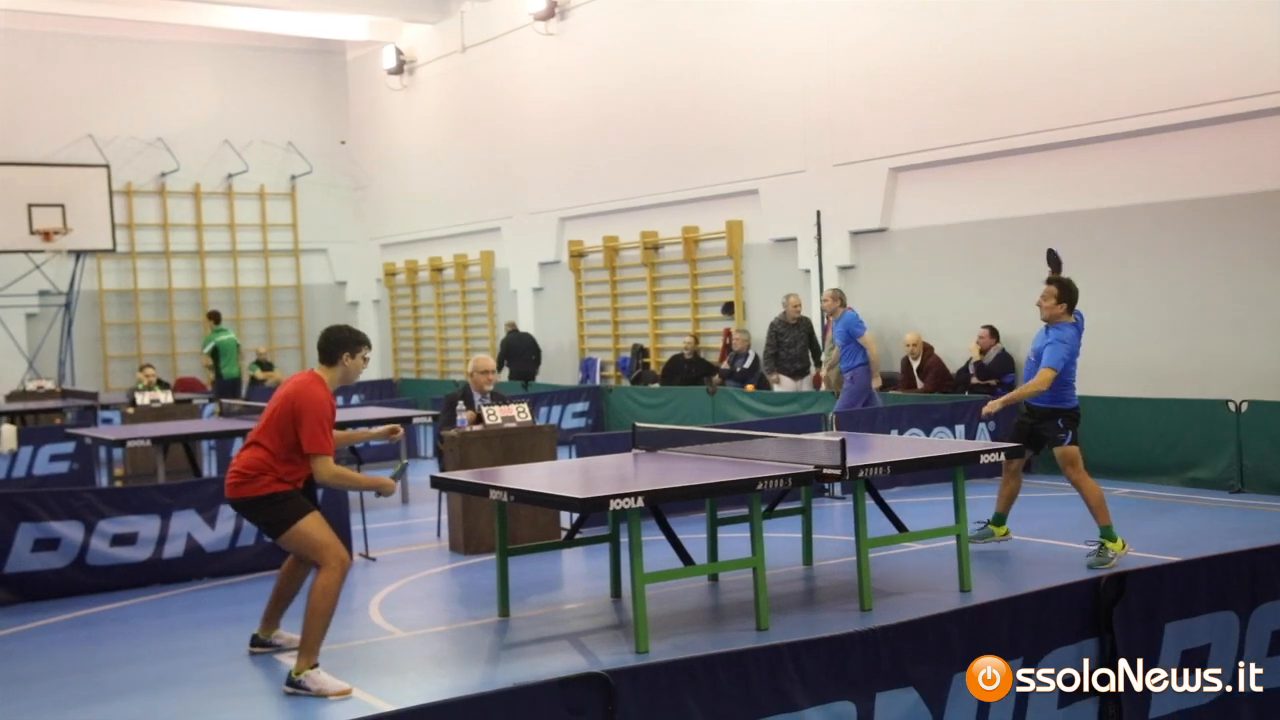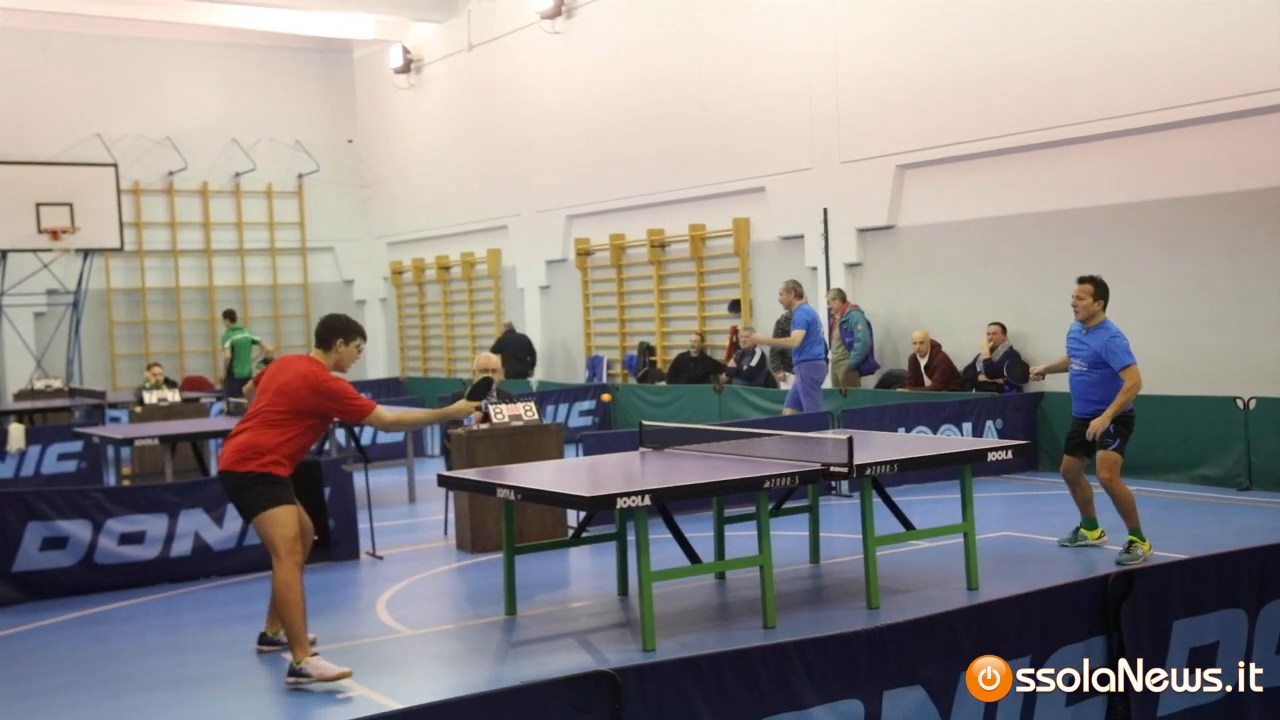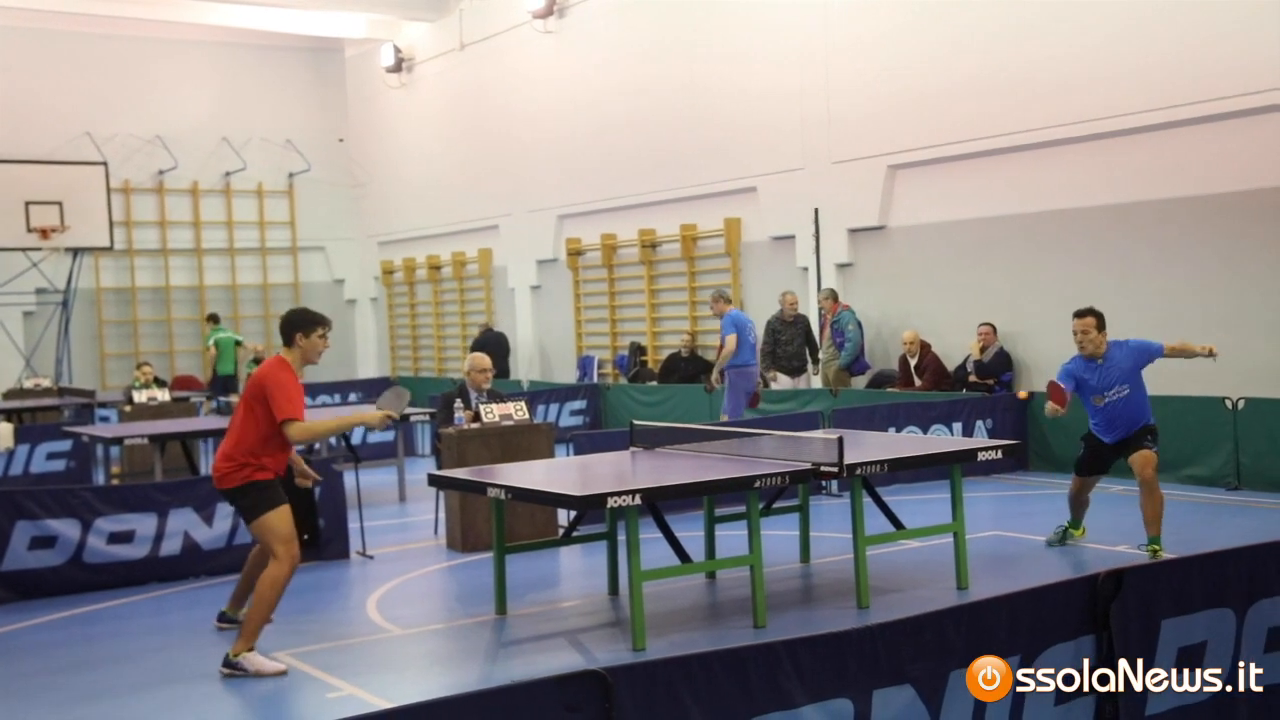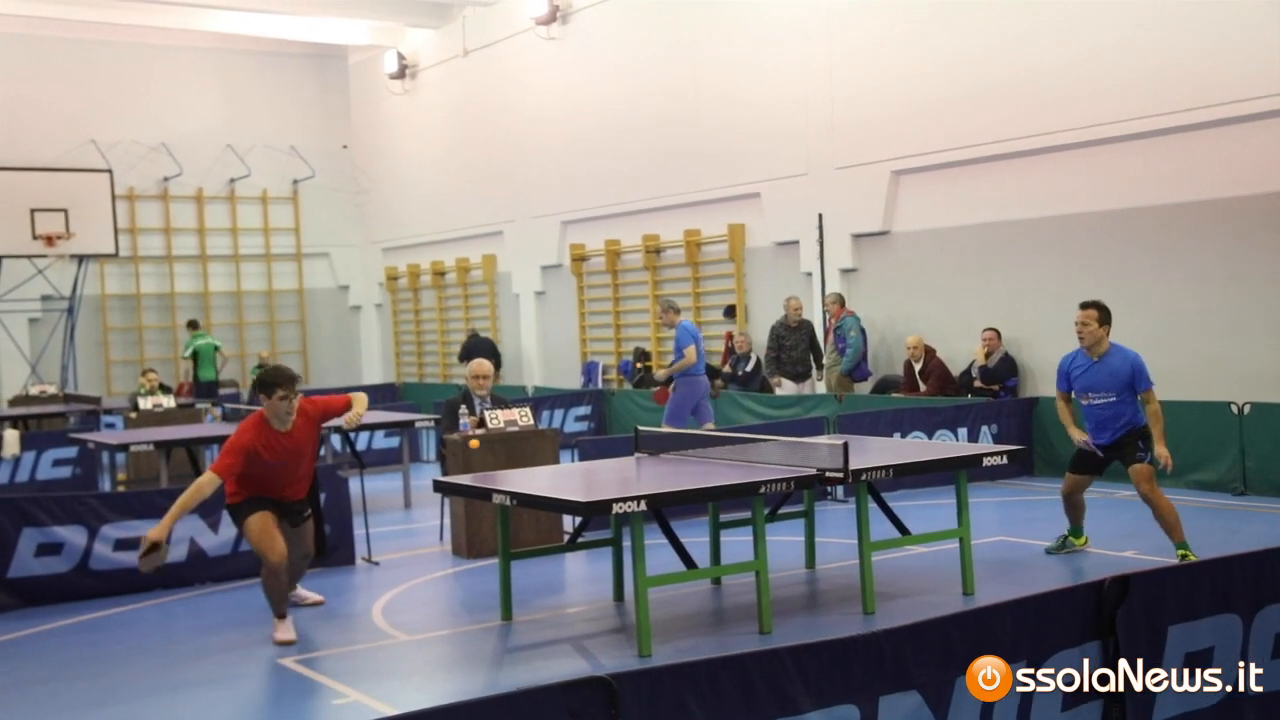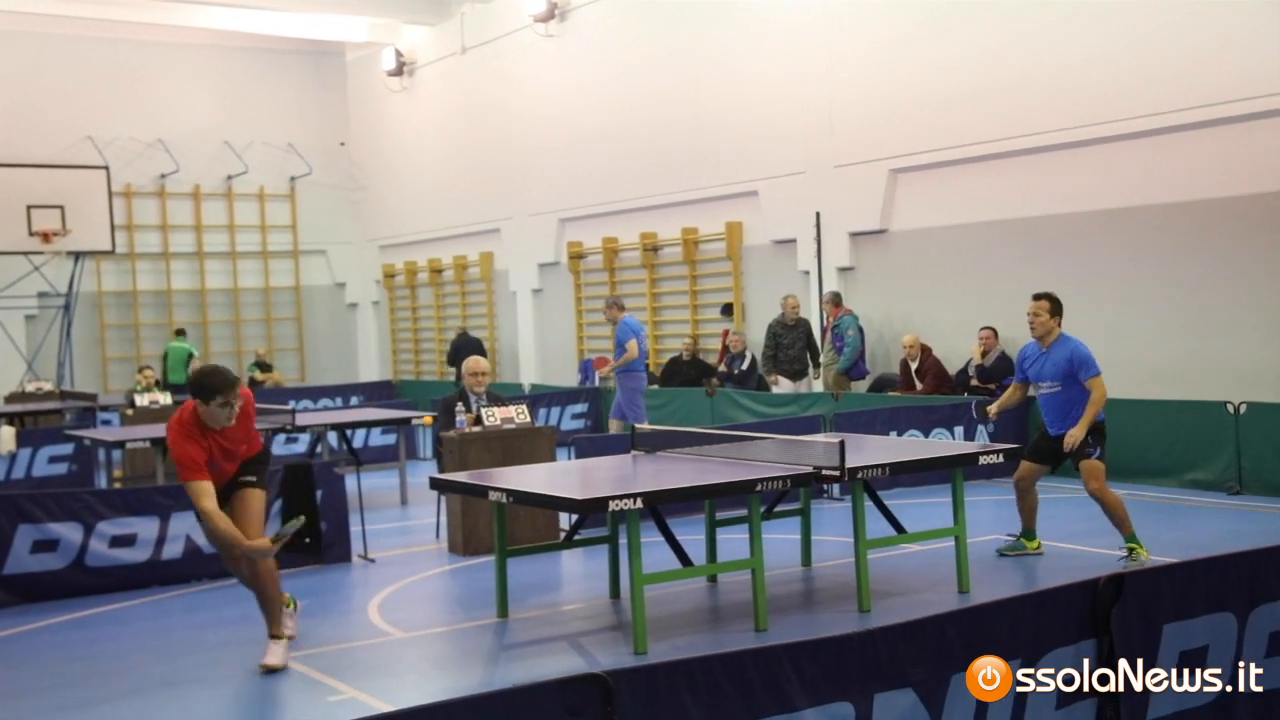
dt=0.4s
person 1, frame 1
left shoulder: (306, 384)
right shoulder: (314, 397)
left elbow: (320, 440)
right elbow: (325, 472)
left wrist: (373, 434)
right wrist: (376, 483)
left hip: (261, 480)
right hip: (262, 487)
left knee: (308, 551)
right knee: (336, 560)
left ankle: (266, 633)
right ankle: (304, 671)
person 1, frame 2
left shoulder: (285, 364)
right shoulder: (324, 383)
left elbow: (250, 390)
right elbow: (385, 420)
right wrist: (449, 412)
left hip: (239, 464)
right hip: (254, 468)
left knee: (303, 535)
right knee: (287, 556)
left ankle: (274, 629)
right ankle: (303, 661)
person 1, frame 3
left shoulder: (277, 371)
right shoulder: (281, 378)
right elbow: (297, 434)
left wrist: (296, 464)
right wrist: (358, 419)
left hip: (251, 469)
right hip: (248, 475)
left knee: (274, 538)
right knee: (286, 556)
left ankle: (233, 612)
right ankle: (240, 654)
person 1, frame 4
left shoulder: (311, 410)
right shoulder: (247, 437)
left elbow: (359, 397)
right elbow: (208, 482)
left wrist: (356, 412)
right wrist: (165, 525)
left hip: (297, 493)
right hip: (251, 498)
left knee: (304, 553)
right knee: (276, 558)
left ankle: (290, 589)
right ankle: (280, 615)
person 1, frame 5
left shoulder: (240, 400)
right shoulder: (183, 438)
right elbow: (208, 508)
right wrist: (246, 546)
left hip: (248, 462)
right hip: (205, 484)
left knee: (255, 547)
right knee: (235, 558)
left ankle: (278, 634)
right ankle: (282, 603)
person 2, frame 1
left shoulder: (1061, 340)
right shoulder: (1074, 318)
left elbow: (1041, 383)
left wrist: (1002, 401)
right wrist: (1056, 281)
left hip: (1057, 412)
right hip: (1033, 410)
left knee: (1075, 474)
right knee: (1011, 465)
left ankle: (1111, 541)
right ankle: (997, 526)
person 2, frame 2
left shoulder: (1112, 339)
right shoulder: (1075, 330)
left elbow: (1134, 383)
left wrist: (1107, 417)
right wrist: (1046, 369)
left hip: (1112, 419)
right hip: (1084, 416)
left knee: (1107, 476)
right knee: (1070, 471)
left ankle: (1138, 540)
right ankle: (1091, 530)
person 2, frame 3
left shoulder: (1132, 350)
right shoulder: (1071, 369)
left elbow: (1173, 350)
right elbow: (1058, 402)
left wrist: (1198, 350)
right wrist: (1053, 408)
left hip: (1140, 431)
right hip: (1100, 437)
left knee: (1146, 476)
right knee: (1077, 489)
left ankle: (1155, 547)
right ankle: (1074, 527)
person 2, frame 4
left shoulder: (1130, 361)
right shoulder: (1069, 363)
left elbow: (1151, 404)
right elbow: (1062, 401)
left wrist: (1160, 444)
right wrist: (1072, 430)
left hip: (1130, 435)
right hip: (1092, 439)
left knee: (1148, 491)
right knee: (1069, 491)
left ankle: (1184, 552)
right ankle: (1075, 537)
person 2, frame 5
left shoulder: (1076, 351)
right shoulder: (1026, 353)
left elbow: (1099, 392)
right elbow: (1018, 389)
left wrist: (1082, 427)
right wrist: (997, 405)
left hip: (1083, 431)
right hip: (1052, 431)
left knee: (1096, 487)
right knee: (1022, 479)
left ankle: (1134, 546)
right ankle: (1029, 539)
